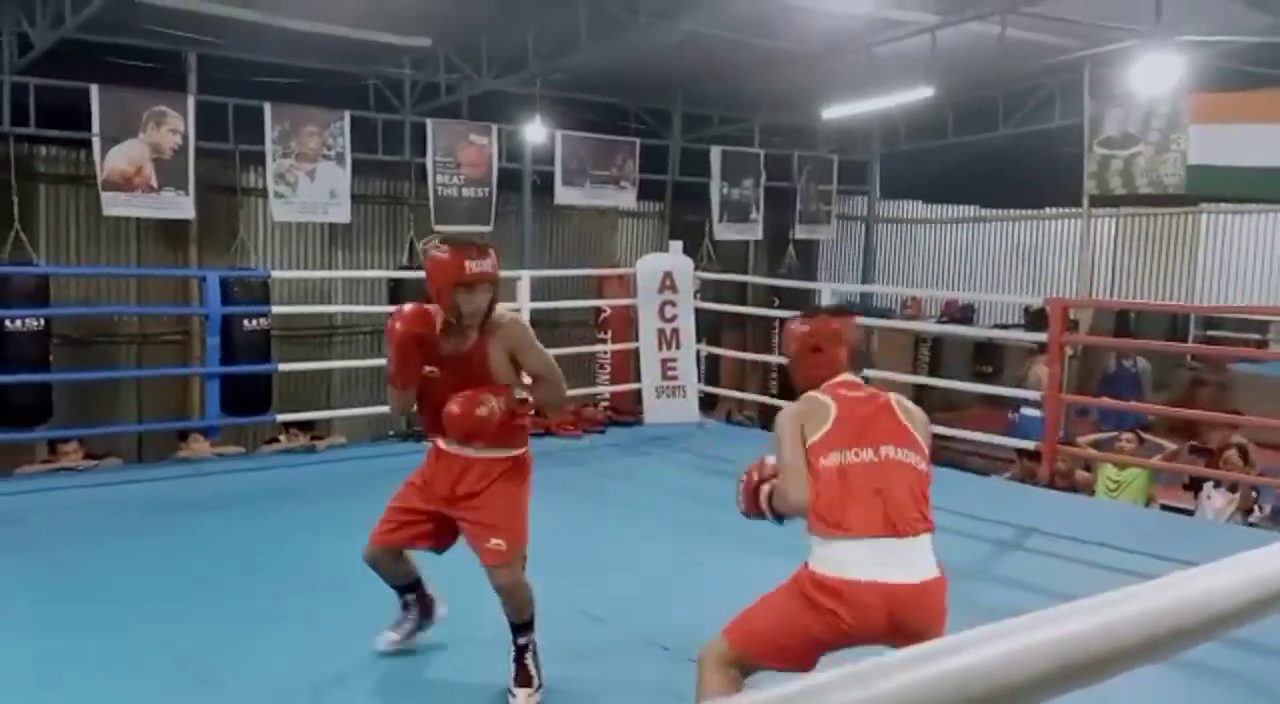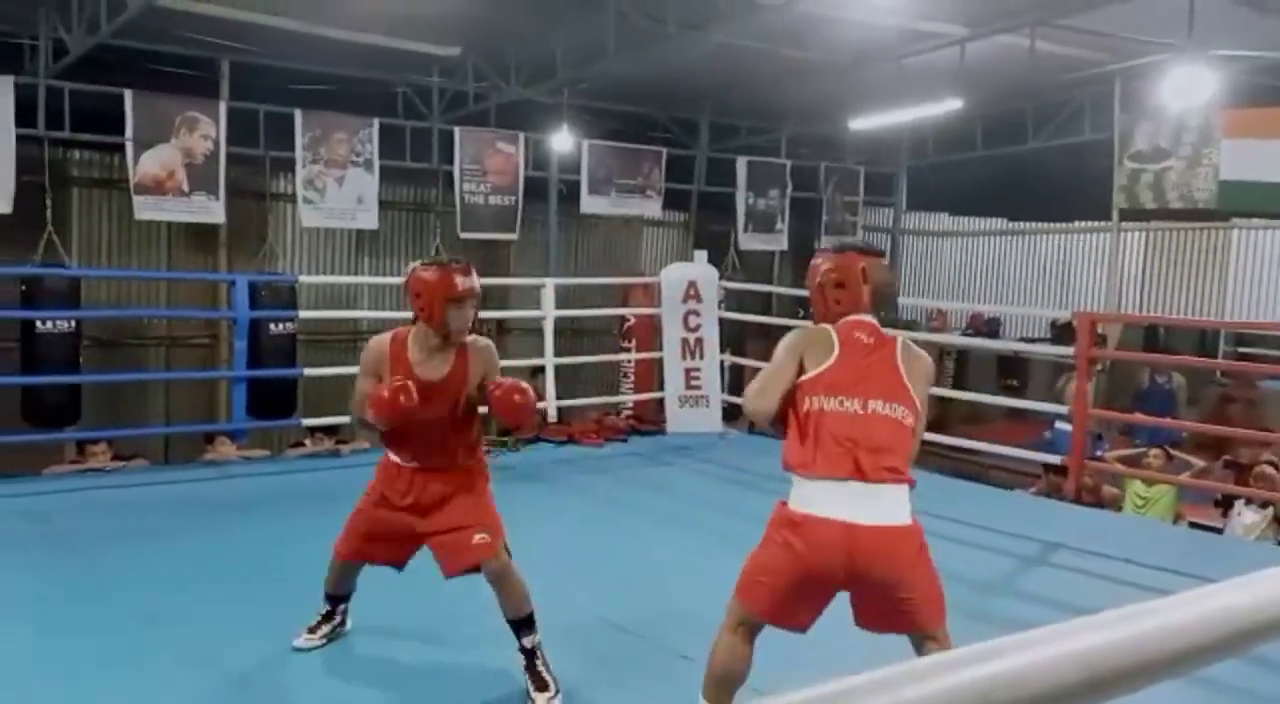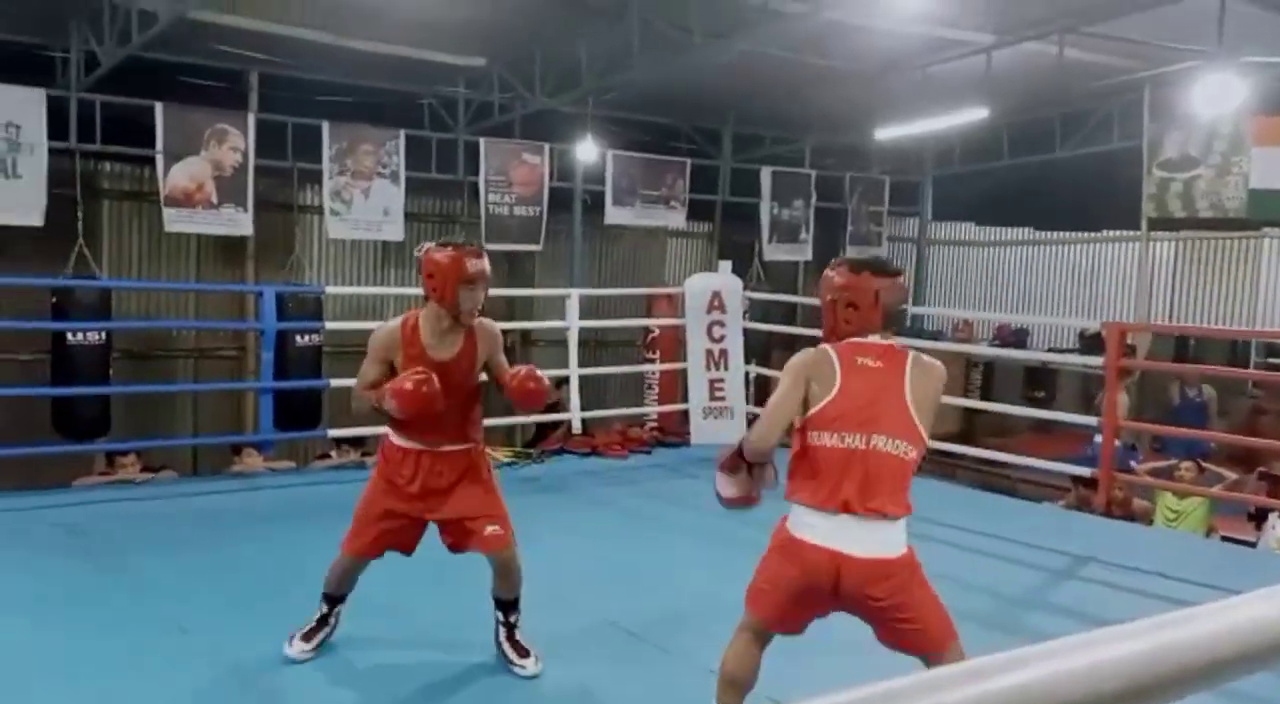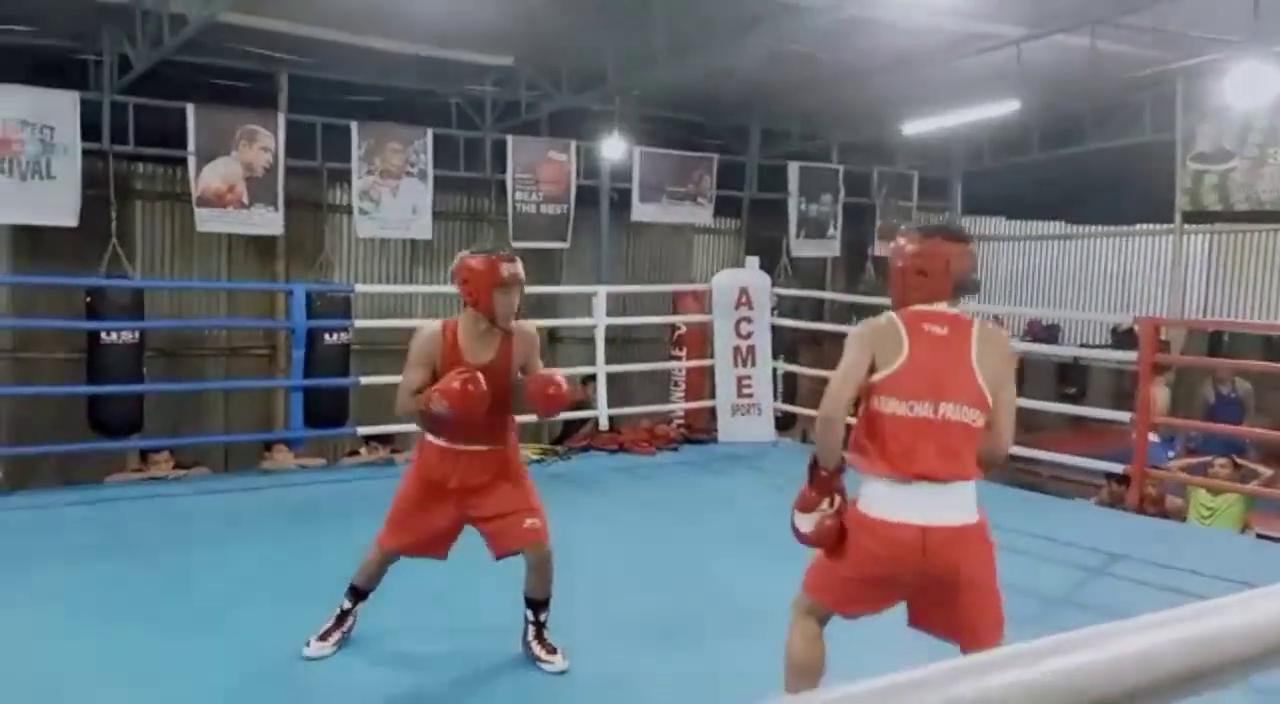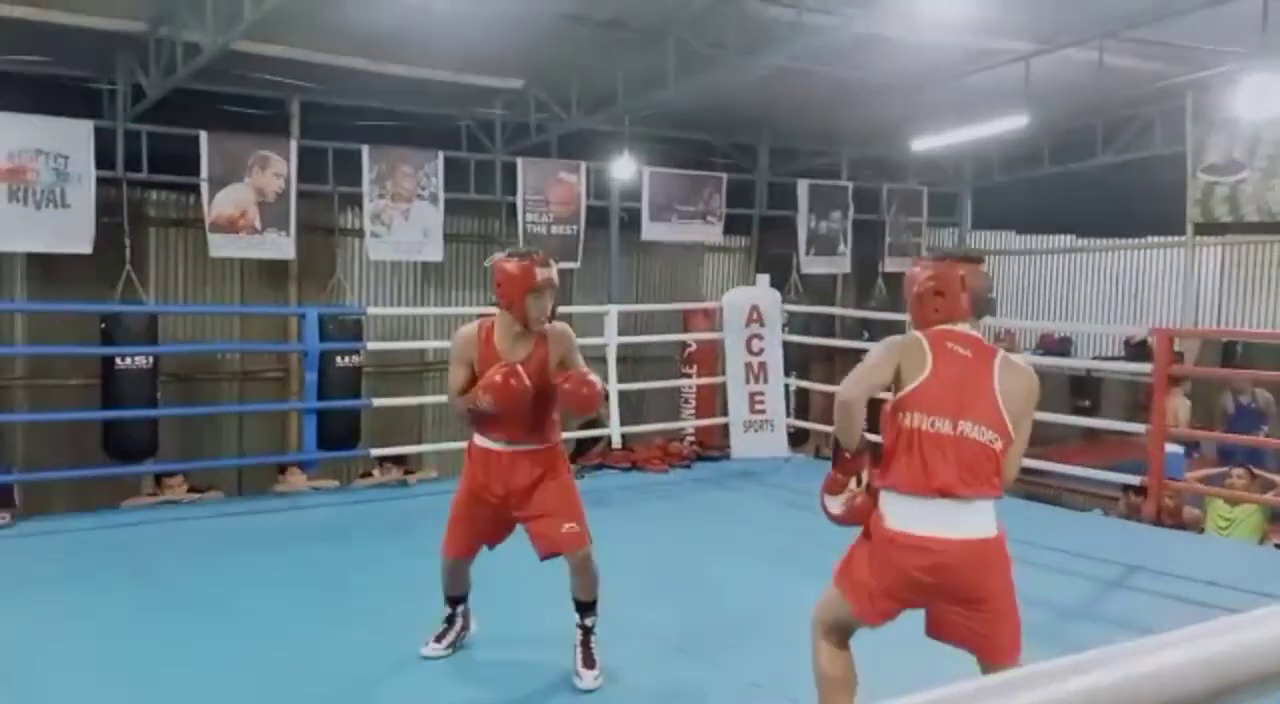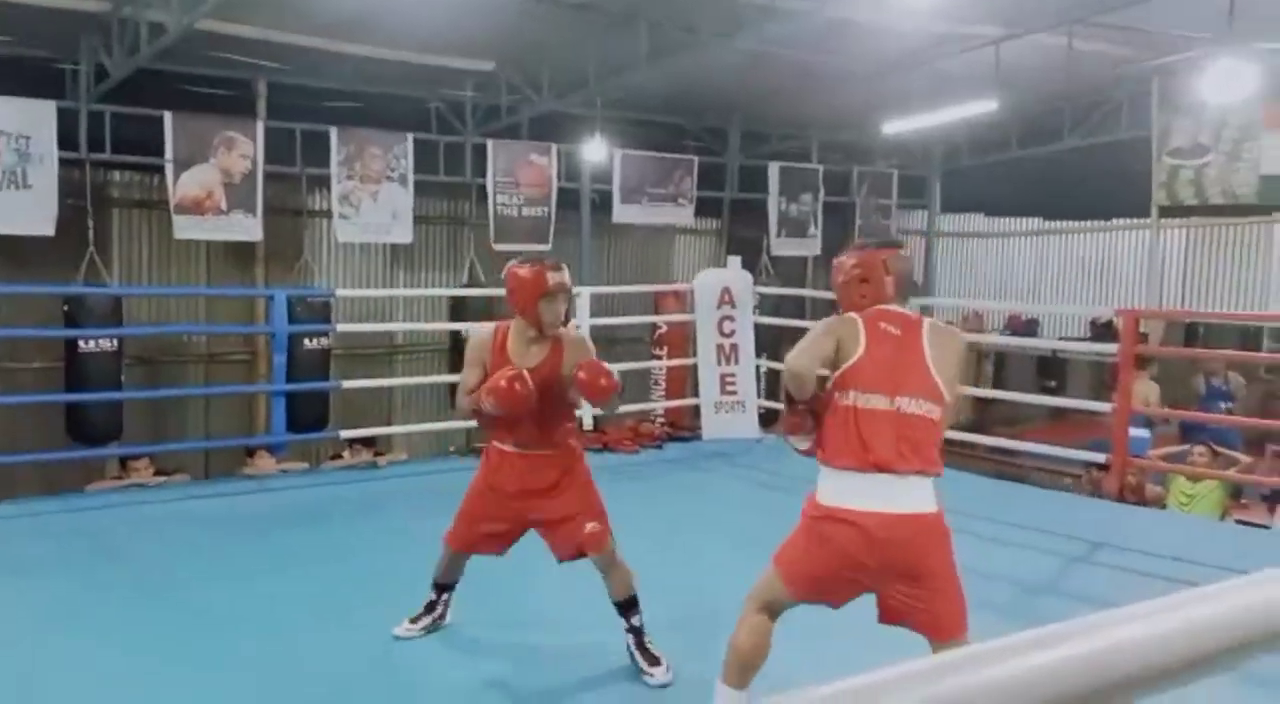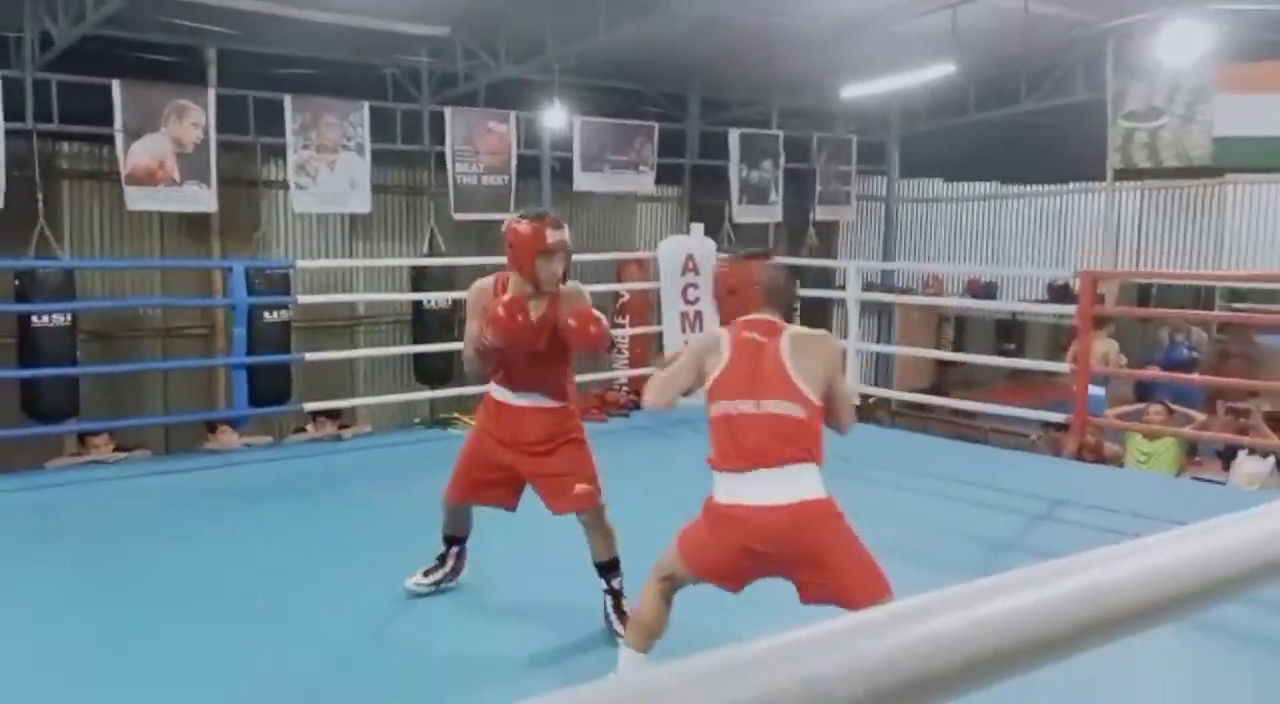
dt=0.2s
person 1, frame 1
left shoulder: (801, 412)
right shoulder: (911, 413)
left elbow: (795, 498)
left wrist: (767, 497)
left hip: (839, 585)
right hip: (922, 587)
left knee: (719, 661)
person 1, frame 2
left shoulder: (805, 341)
right shoulder: (917, 361)
left elbow: (758, 408)
right elbow: (904, 447)
left hip: (812, 525)
right hip: (893, 532)
left knee: (739, 626)
right knee: (934, 642)
person 1, frame 3
left shoulder: (812, 363)
right shoulder: (928, 375)
left elbow: (761, 443)
left wrist: (744, 460)
left hip: (808, 544)
right hip: (885, 557)
left knee: (751, 635)
right knee: (947, 657)
person 1, frame 4
left shoulder: (877, 334)
right shoulder: (996, 346)
left elbow: (831, 412)
right elbow: (998, 448)
left wrist: (823, 474)
left hip: (879, 525)
right hip: (956, 530)
left knee: (807, 614)
right knee: (987, 656)
person 1, frame 5
left shoulder: (903, 350)
right shoulder: (1020, 377)
left elbow: (849, 396)
right elbow: (1005, 474)
left wrist: (849, 457)
left hip: (899, 538)
right hip: (975, 545)
left knee: (828, 630)
person 1, frame 6
left shoulder: (839, 330)
right shoulder: (949, 342)
left elbow: (796, 367)
right elbow: (934, 422)
left wrist: (801, 406)
left hip: (839, 518)
right hip: (916, 522)
left knee: (760, 607)
right knee: (953, 647)
person 1, frame 7
left shoulder: (710, 345)
right shoulder: (819, 346)
left elbow: (654, 399)
right elbow: (844, 421)
left wrist: (673, 367)
left hip: (736, 513)
right hip: (808, 511)
left knee: (662, 580)
person 2, frame 1
left shoulder: (509, 329)
right shoulder: (421, 331)
left elbow: (556, 393)
right elbow: (400, 407)
left wrist: (506, 403)
right wrist: (402, 359)
left hip: (500, 467)
right hip: (444, 461)
left knee: (505, 573)
right knee: (379, 551)
left ankle: (524, 655)
right ankle: (418, 606)
person 2, frame 2
left shoulder: (480, 352)
right shoulder: (383, 350)
left elbow: (501, 403)
right elbow: (359, 413)
left wrist: (512, 404)
right wrist: (376, 413)
left hip: (460, 479)
right hip: (399, 475)
left knee: (498, 567)
right knee: (346, 557)
left ankle: (533, 658)
right ankle: (334, 615)
person 2, frame 3
left shoulder: (487, 335)
right shoulder: (393, 336)
left elbow: (504, 379)
right elbow: (363, 395)
left wrist: (524, 388)
right wrist: (388, 401)
left hip: (464, 463)
right hip: (404, 462)
left knee: (503, 553)
right knee: (356, 552)
left ankle: (507, 632)
right ankle: (325, 619)
person 2, frame 4
left shoulder: (523, 337)
right shoulder: (432, 338)
left elbow: (536, 380)
right elbow: (407, 404)
left wrist: (549, 393)
right wrist: (436, 402)
left hip: (497, 461)
right hip: (440, 460)
left knee: (538, 549)
right knee: (388, 547)
left ankle: (535, 631)
right ankle: (344, 616)
person 2, frame 5
left shoulder: (558, 337)
right shoulder: (470, 338)
left elbow: (585, 386)
right elbow: (457, 405)
left wrist: (589, 391)
right wrist: (481, 400)
left hip: (542, 461)
right hip: (488, 460)
left knee: (580, 553)
right knee: (456, 552)
left ankle: (585, 638)
right ankle: (456, 620)
person 2, frame 6
left shoulder: (574, 343)
right shoulder: (485, 341)
left elbow: (600, 396)
right elbow: (464, 406)
left wrist: (604, 391)
right wrist: (485, 403)
left hip: (558, 466)
right hip: (503, 461)
left knee: (604, 551)
right knee: (456, 544)
left ankle: (637, 638)
right ankle: (437, 606)
person 2, frame 7
left shoulder: (572, 296)
right shoulder: (484, 293)
left elbow: (596, 351)
right elbow: (472, 368)
left wrist: (595, 340)
right wrist: (490, 341)
left hip: (556, 420)
right hip: (500, 415)
left knee: (591, 511)
right knee: (456, 496)
left ankle: (615, 598)
right ankle: (452, 560)
